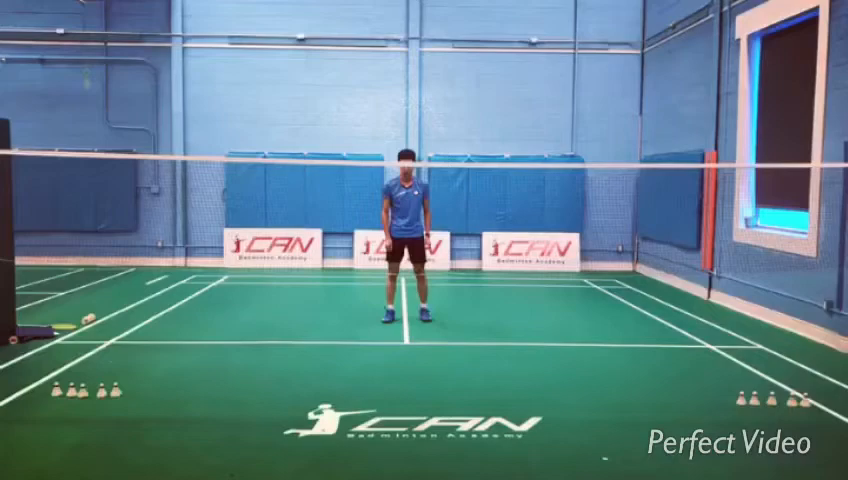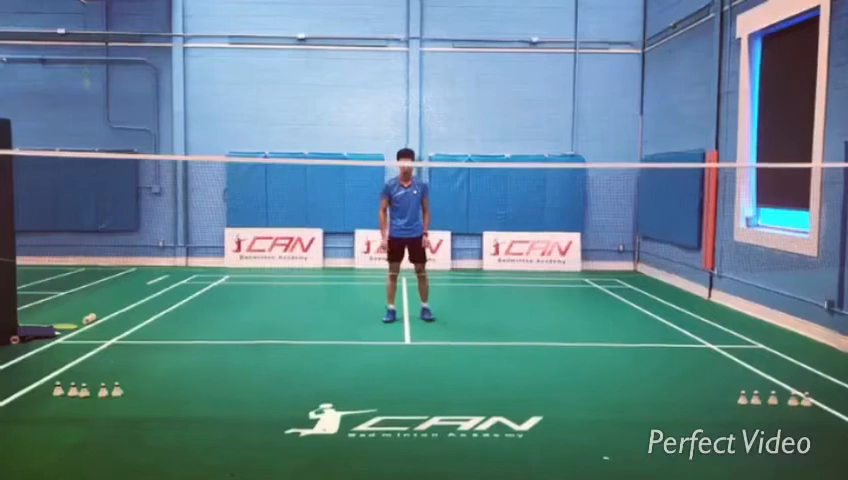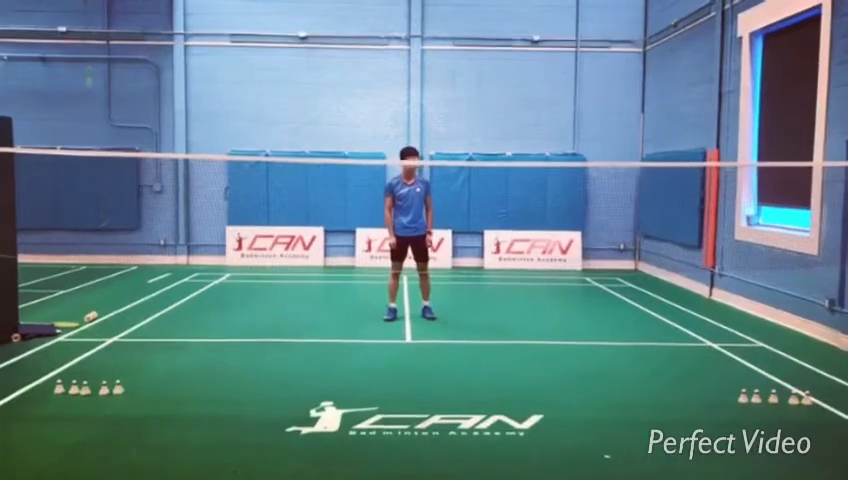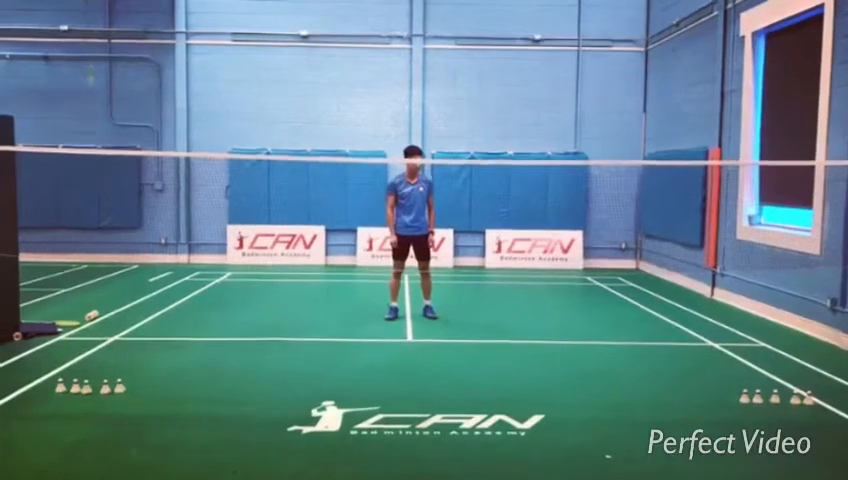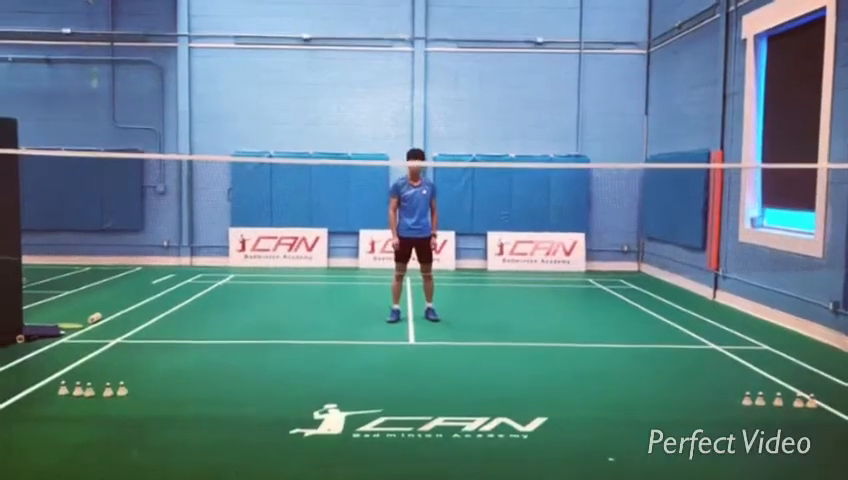
dt=0.3s
person 1, frame 1
left shoulder: (422, 186)
right shoulder: (390, 186)
left elbow: (427, 211)
right elbow: (385, 212)
left wrist: (428, 234)
right wrist: (387, 236)
left hip: (416, 235)
right hip: (396, 236)
left knee: (420, 273)
right knee: (392, 274)
left ankle: (424, 308)
right ankle: (390, 309)
person 1, frame 2
left shoulder: (421, 186)
right shoulder: (390, 186)
left elbow: (425, 211)
right elbow: (382, 211)
left wrist: (425, 233)
right wrist: (383, 236)
left hip: (416, 235)
right hip: (395, 236)
left knee: (421, 273)
right knee: (393, 273)
left ankle: (425, 307)
right ankle: (391, 309)
person 1, frame 3
left shoulder: (424, 184)
right shoulder: (392, 184)
left elbow: (428, 209)
right elbow: (388, 210)
left wrist: (429, 232)
right wrist: (391, 235)
left hip: (419, 234)
right hip: (399, 234)
left knee: (423, 271)
right knee: (395, 272)
left ankle: (426, 306)
right ankle: (392, 307)
person 1, frame 4
left shoulder: (427, 183)
right shoulder: (395, 183)
left elbow: (431, 209)
right elbow: (390, 209)
left wrist: (431, 232)
right wrist: (392, 233)
left hip: (422, 233)
right hip: (401, 233)
left knee: (425, 270)
right knee: (397, 271)
left ankle: (427, 305)
right ankle: (393, 306)
person 1, frame 5
left shoulder: (430, 186)
right shoulder: (398, 185)
left elbow: (434, 211)
right elbow: (392, 211)
left wrist: (434, 234)
right wrist: (394, 235)
left hip: (424, 235)
right hip: (403, 235)
left knee: (427, 273)
right knee: (399, 273)
left ankle: (429, 308)
right ankle: (395, 309)
